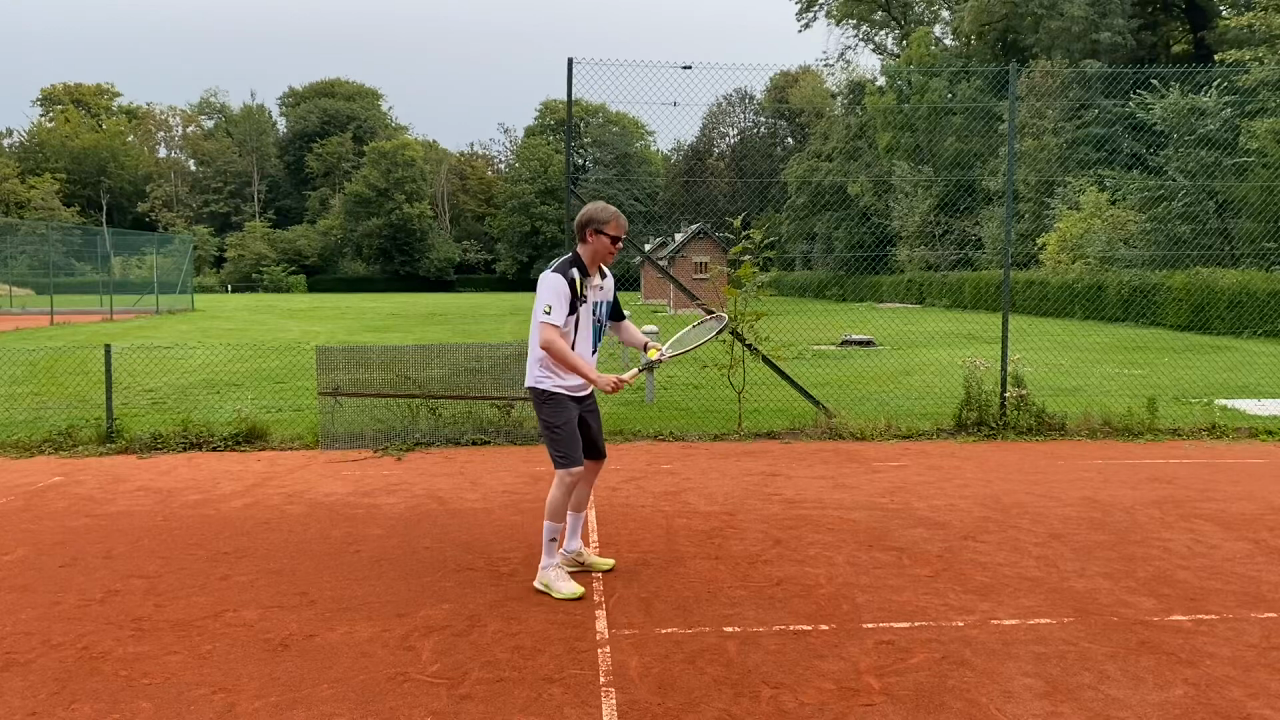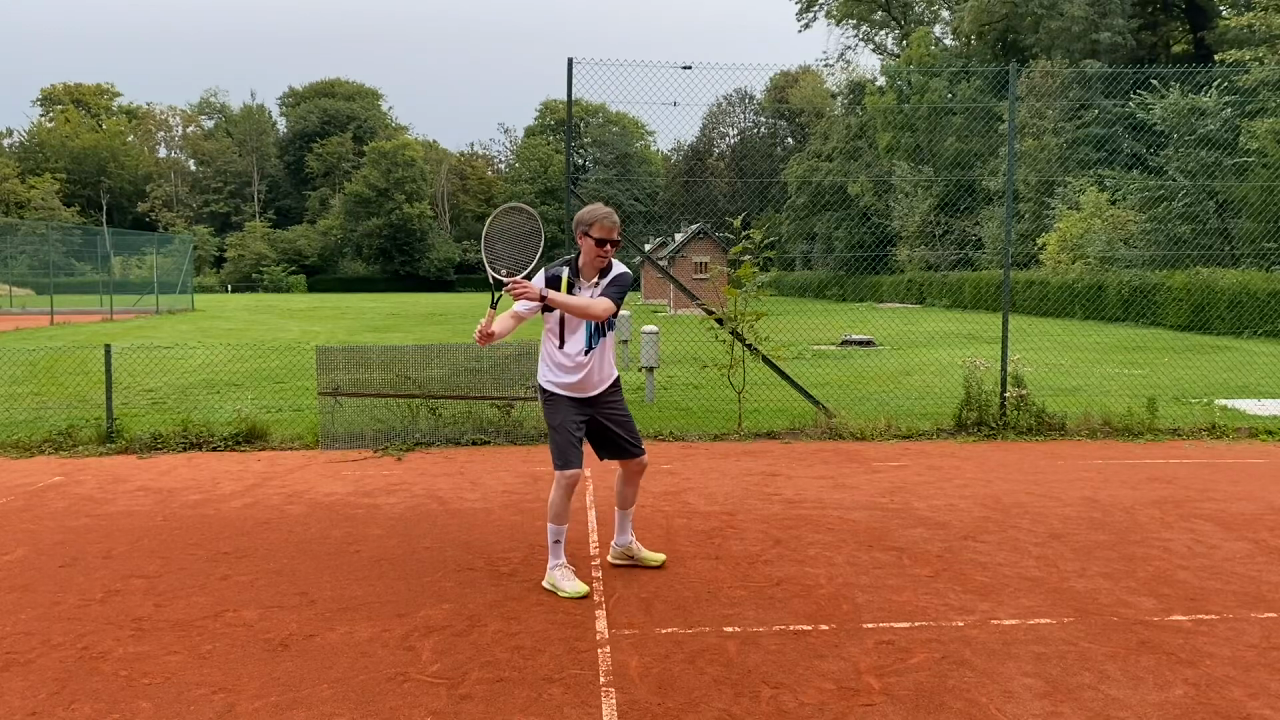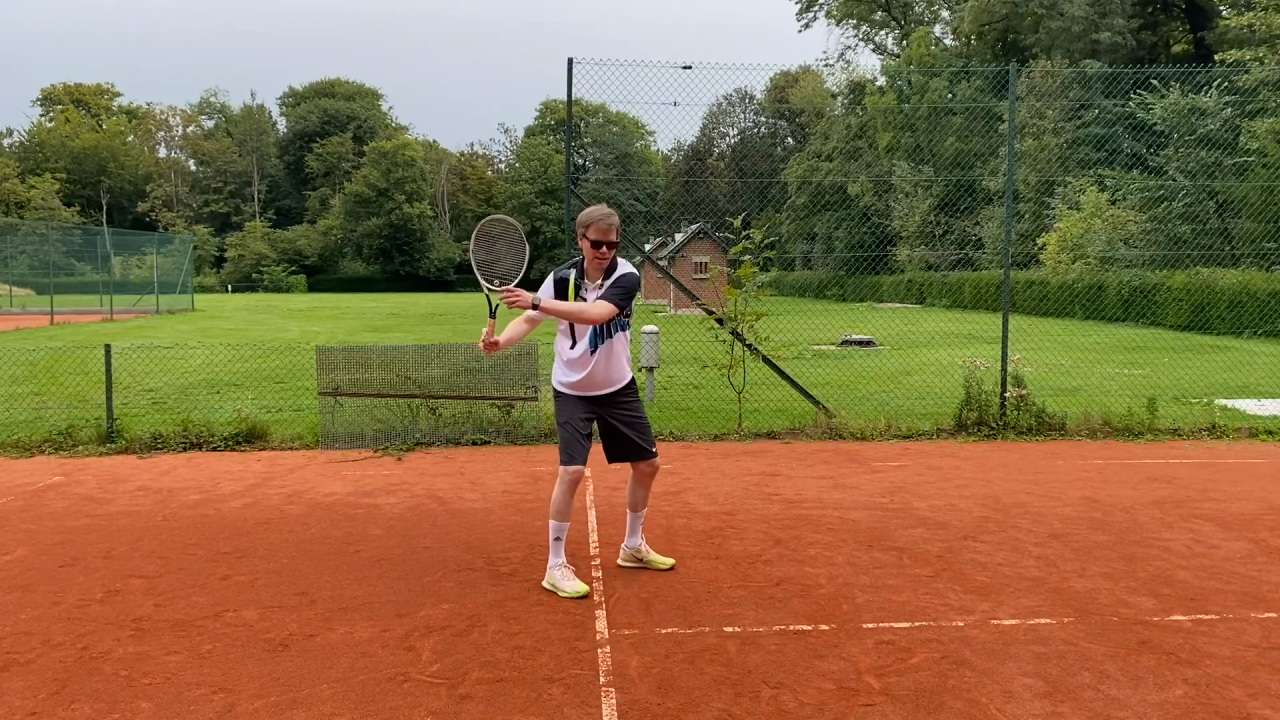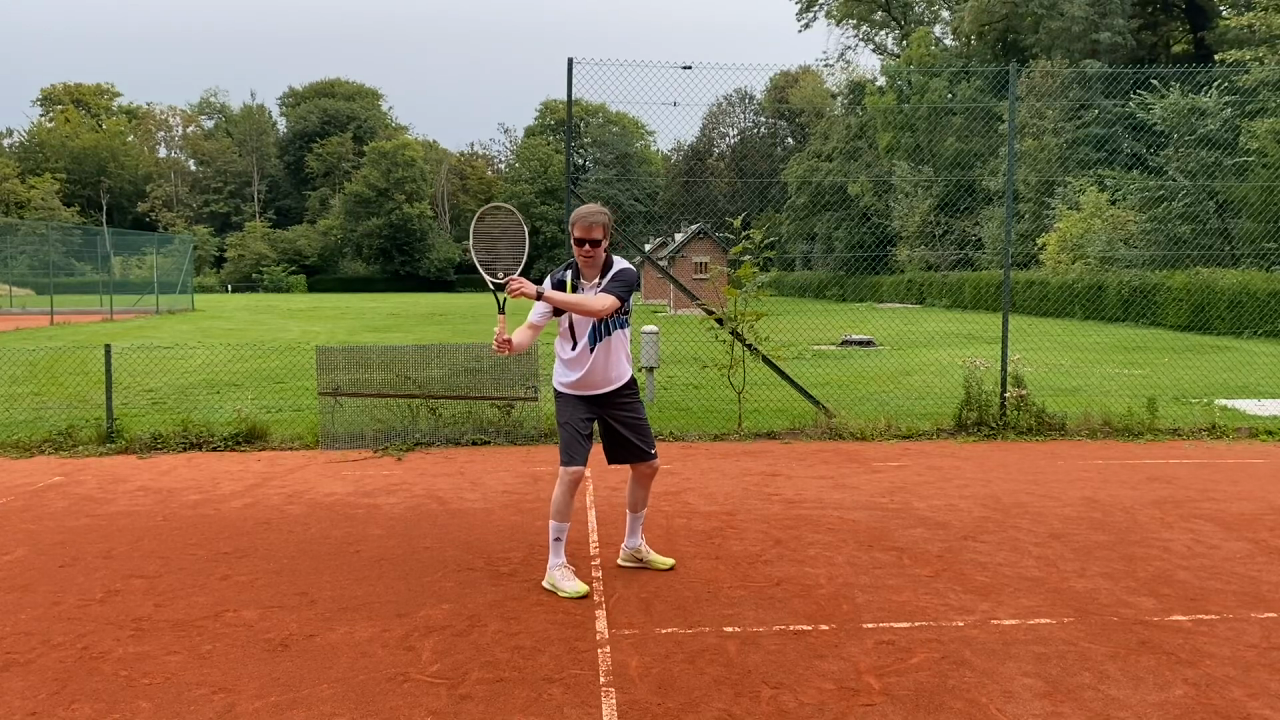
dt=0.5s
person 1, frame 1
left shoulder: (605, 277)
right shoulder: (558, 277)
left elbow: (619, 323)
right elbow: (547, 338)
left wrist: (645, 343)
right wrist: (593, 374)
left hip: (582, 389)
right hip: (553, 388)
left knee: (592, 464)
right knee: (569, 472)
left ankle: (571, 549)
right ankle: (549, 568)
person 1, frame 2
left shoulder: (619, 276)
right shoulder: (552, 275)
left elbow: (599, 310)
right elbow: (515, 314)
left wrist: (546, 297)
right wrist: (491, 329)
left hip: (604, 387)
right hip: (561, 391)
left knee: (635, 462)
right knee: (569, 474)
left ankle: (624, 544)
right ankle: (555, 567)
person 1, frame 3
left shoulder: (627, 277)
right shoulder: (561, 278)
left elbow: (596, 314)
right elbow: (529, 321)
left wrist: (536, 300)
right wrist: (500, 340)
left hip: (619, 388)
right hip: (572, 391)
left knee: (647, 465)
right knee: (571, 472)
left ankle: (633, 546)
right ankle: (556, 567)
person 1, frame 4
left shoulder: (624, 273)
right shoulder: (558, 279)
left elbow: (599, 306)
right elbow: (532, 327)
left wrist: (539, 293)
right wrist: (510, 342)
left hip: (619, 388)
right hip: (573, 391)
left knee: (646, 465)
right knee: (572, 472)
left ankle: (633, 546)
right ankle: (556, 567)
